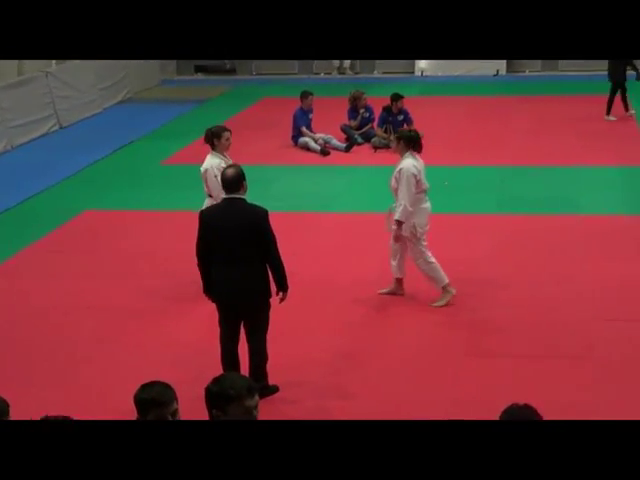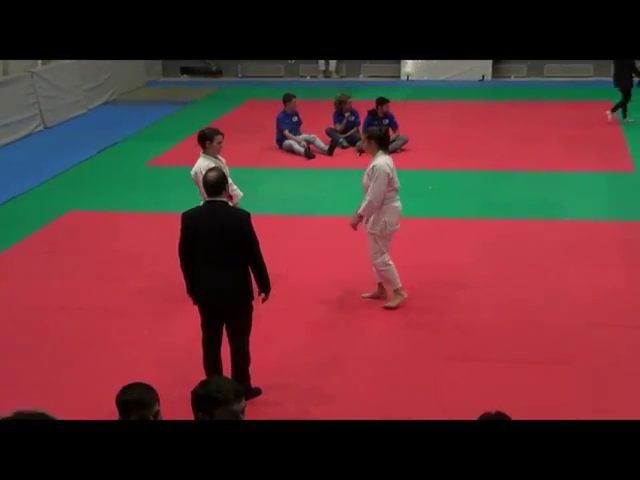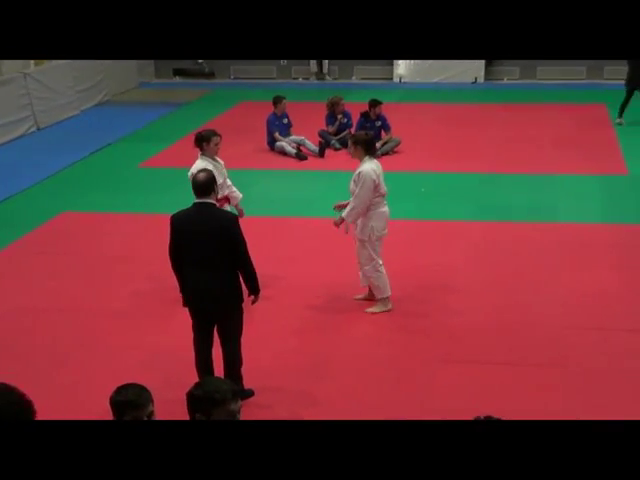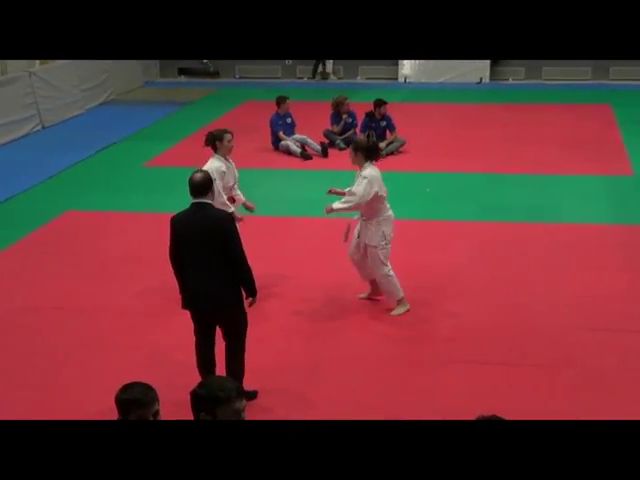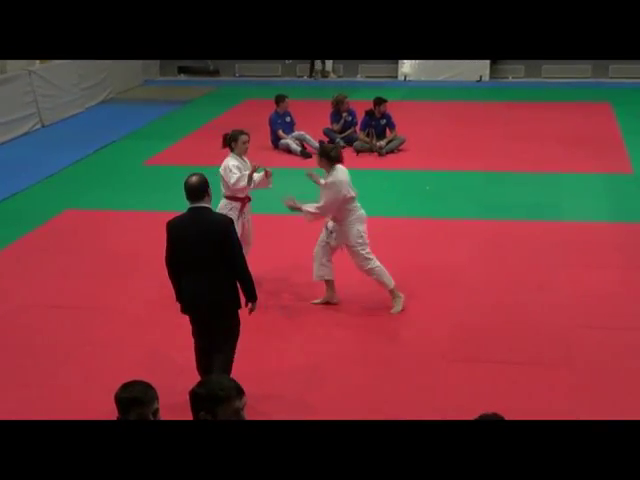
dt=0.3s
person 1, frame 1
left shoulder: (208, 215)
right shoulder: (257, 214)
left elbow: (202, 255)
right elbow: (271, 252)
left wrist: (208, 285)
right wrist: (281, 283)
left hip: (223, 287)
right hip: (254, 287)
left knee: (228, 337)
right knee: (256, 336)
right ankle: (259, 385)
person 1, frame 2
left shoulder: (189, 218)
right shoulder: (239, 217)
left elbow: (185, 257)
right elbow: (253, 254)
left wrist: (191, 286)
right wrist: (264, 285)
left hip: (205, 290)
right hip: (236, 290)
left knee: (210, 339)
right knee: (239, 339)
right ankle: (241, 388)
person 1, frame 3
left shoulder: (178, 220)
right shoulder: (227, 219)
left elbow: (175, 258)
right elbow: (241, 257)
left wrist: (185, 286)
right wrist: (253, 287)
left hip: (195, 292)
right hip: (225, 292)
left knee: (202, 341)
right knee: (231, 341)
person 1, frame 4
left shoulder: (177, 222)
right shoulder: (224, 219)
left elbow: (176, 261)
right elbow: (238, 260)
left wrist: (186, 288)
right wrist: (250, 290)
left hip: (194, 293)
right hip: (224, 292)
left knee: (203, 341)
right knee: (235, 337)
person 1, frame 5
left shoulder: (174, 226)
right shoulder: (223, 223)
left elbow: (171, 264)
right elbow: (238, 263)
left wrist: (181, 293)
right wrist: (251, 295)
left hip: (192, 297)
right hip: (221, 296)
left knee: (203, 342)
right knee: (226, 342)
person 2, frame 1
left shoulder: (406, 167)
right shoulder: (413, 159)
left elbow: (406, 200)
left wrist: (398, 225)
left hip: (413, 214)
right hip: (416, 208)
left knee: (421, 255)
right knee: (397, 248)
left ankle: (447, 290)
right ankle: (398, 286)
person 2, frame 2
left shoulder: (379, 165)
right shoulder: (383, 159)
left elbow: (374, 196)
left wrist: (359, 216)
right wrist: (364, 211)
left hip: (384, 213)
right hip: (384, 210)
left knee: (380, 255)
right knee: (377, 253)
left ankle: (398, 293)
right ankle: (381, 290)
person 2, frame 3
left shoulder: (366, 171)
right shoulder: (371, 163)
left elbow: (360, 201)
left wrist: (343, 218)
right wrist: (347, 204)
left hip: (372, 218)
right hip: (372, 215)
left knee: (371, 261)
right knee: (364, 257)
left ankle: (384, 301)
right ankle: (373, 293)
person 2, frame 4
left shoulder: (369, 176)
right shoulder: (366, 170)
left elbow: (356, 198)
left wrist: (334, 206)
right wrist: (342, 191)
left hip: (379, 223)
right hip: (368, 221)
left knee: (380, 265)
right knee: (357, 256)
left ankle: (401, 302)
right ankle: (375, 288)
person 2, frame 5
left shoulder: (336, 180)
right shoulder: (336, 170)
left elbow: (323, 209)
left wrist: (299, 208)
right wrist: (318, 181)
left hip: (351, 222)
right hip: (338, 220)
left knee: (365, 260)
right knee: (321, 253)
left ankle: (396, 295)
right ankle: (330, 294)
